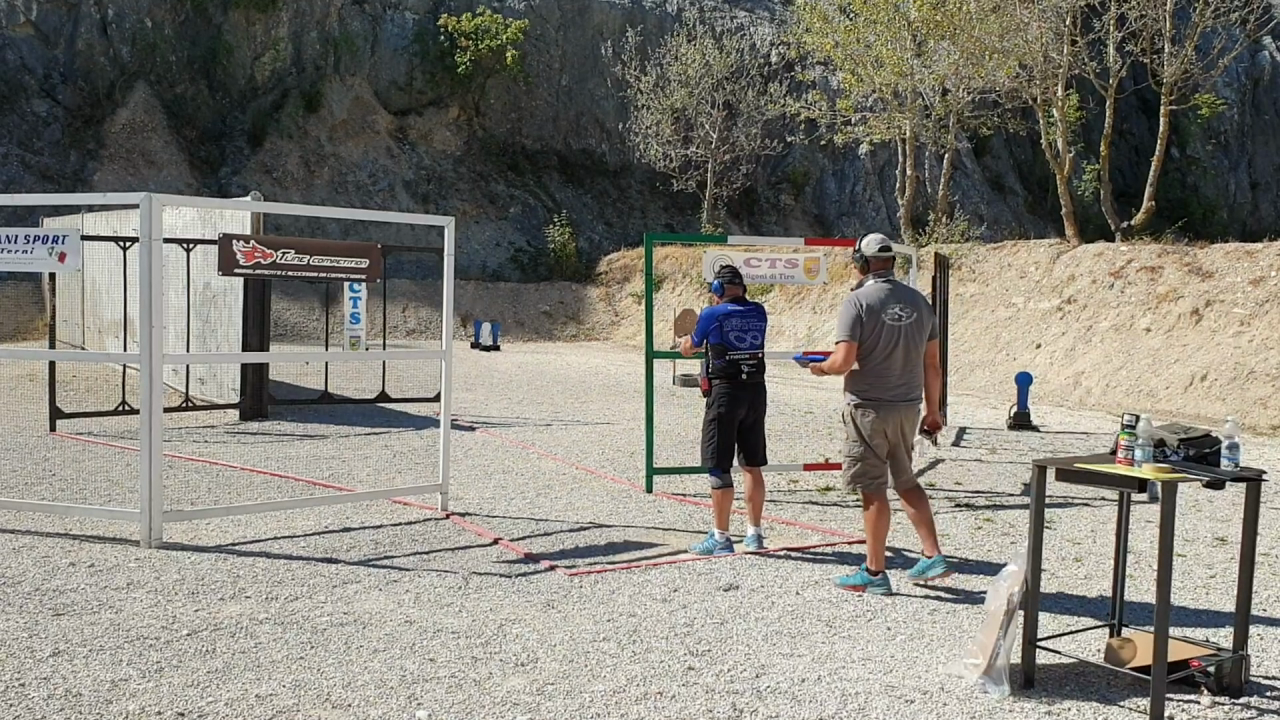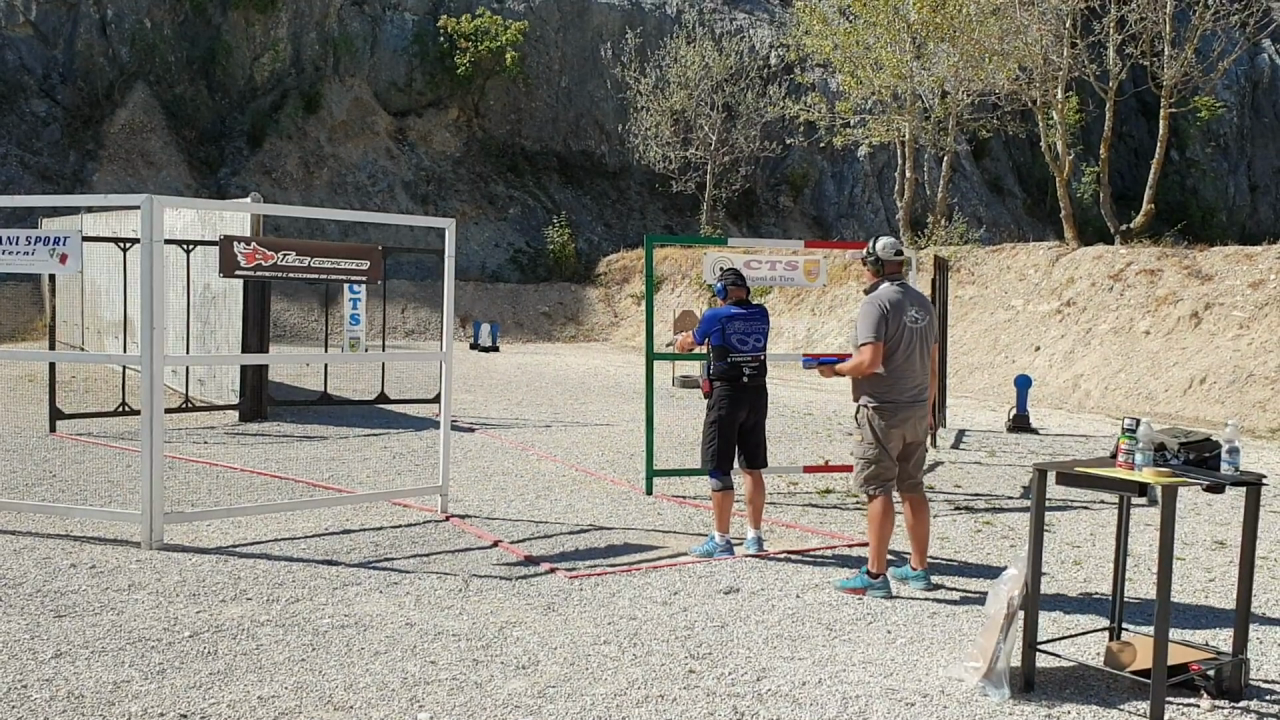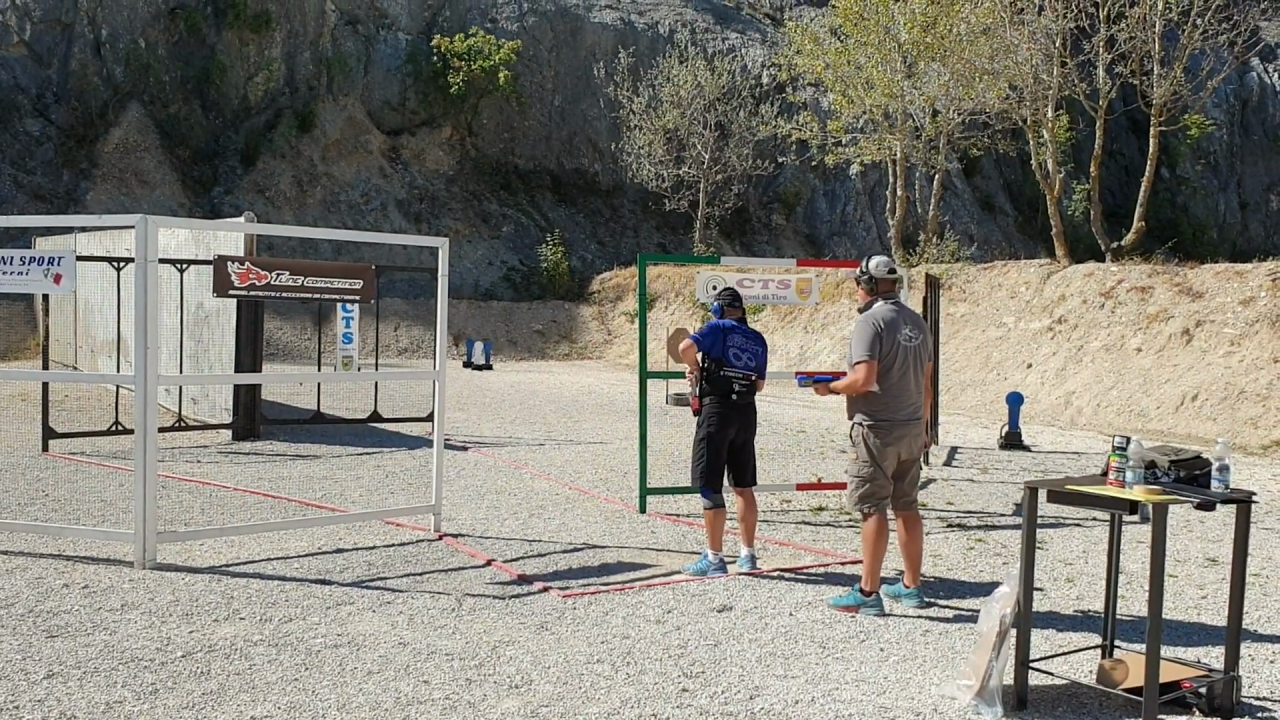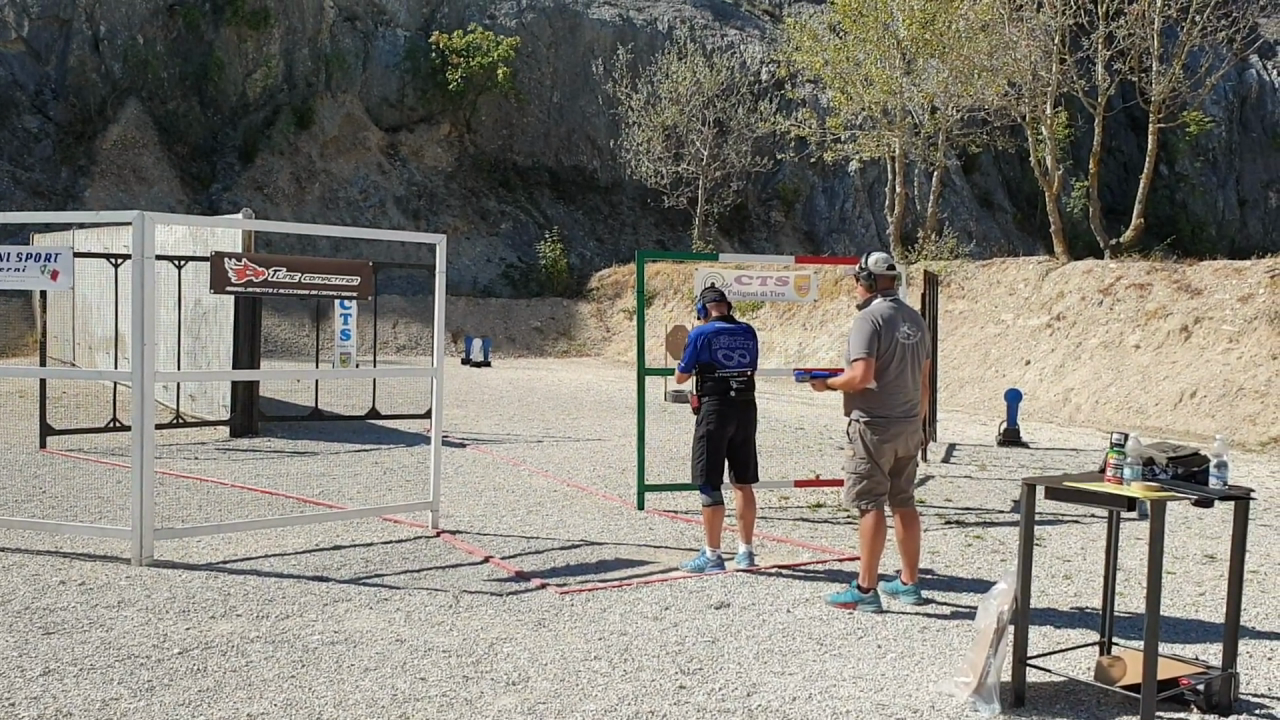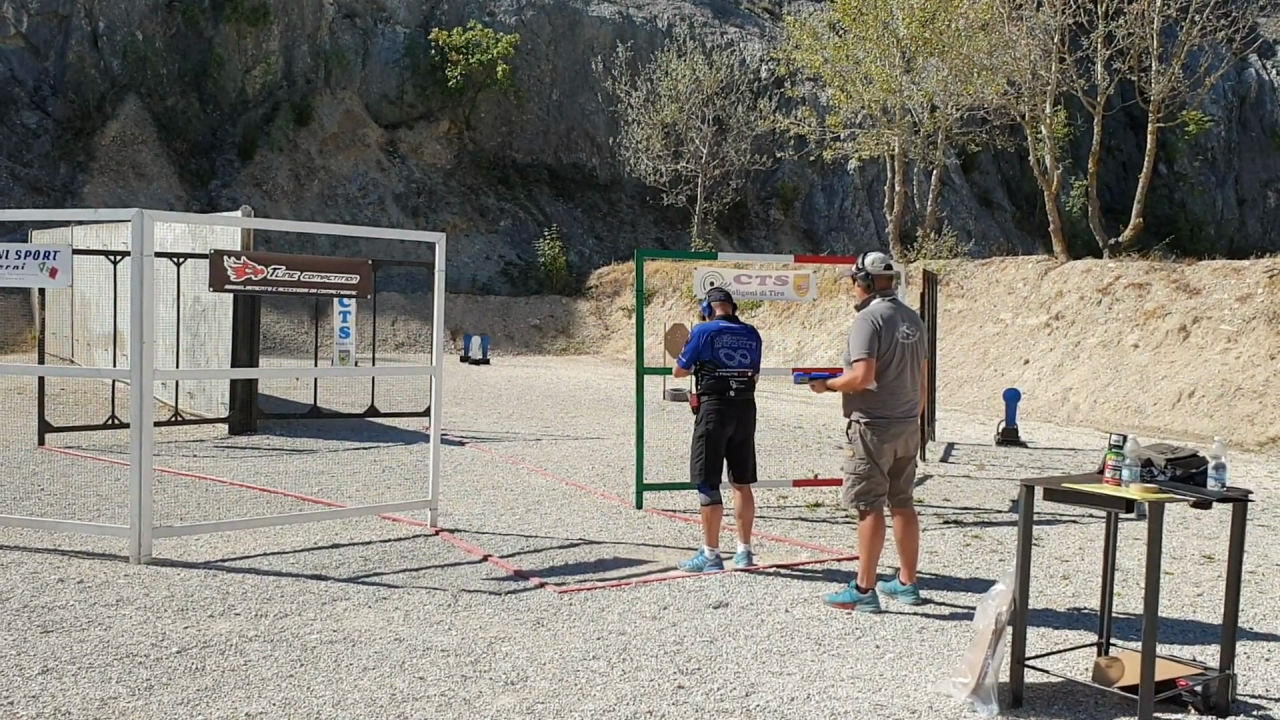
dt=1s
person 1, frame 1
left shoulder: (857, 300)
right shoulder: (918, 300)
left elbow: (844, 360)
right elbow: (931, 363)
left wrist: (822, 368)
right wrist: (933, 409)
left hip: (868, 408)
right hip: (907, 408)
left knee: (873, 490)
right knee: (906, 483)
left ankle: (874, 573)
right ankle: (933, 557)
person 1, frame 2
left shoulder: (876, 302)
right shoulder: (923, 303)
left elbow: (869, 361)
right elbow: (931, 364)
left wrist: (836, 369)
right wrist: (927, 408)
left hip: (882, 411)
right hip: (916, 411)
left knee: (879, 489)
right knee: (913, 488)
left ankle: (875, 575)
right ankle: (918, 569)
person 1, frame 3
left shoulder: (870, 321)
right shoulder: (917, 322)
left elbow: (864, 380)
right elbow: (926, 384)
left wrist: (830, 387)
right wrist: (922, 426)
left hip: (878, 430)
right hip: (911, 430)
left knee: (873, 508)
right knee: (907, 506)
left ankle: (868, 593)
right ankle: (911, 586)
person 1, frame 4
left shoulder: (869, 318)
right shoulder: (915, 319)
left elbow: (861, 377)
right elbow: (923, 380)
left wrist: (828, 383)
left hip: (874, 427)
right hip: (908, 427)
left knee: (871, 505)
right knee: (904, 503)
left ankle: (866, 589)
right ankle: (909, 583)
person 1, frame 5
left shoulder: (869, 318)
right shoulder: (912, 318)
left elbow: (862, 377)
right elbow: (921, 379)
left wrist: (827, 384)
left hip: (873, 427)
right hip: (907, 427)
left knee: (869, 506)
right knee: (902, 503)
left ankle: (864, 589)
right ankle: (907, 583)
person 2, frame 1
left shoulder: (713, 314)
right shoulder: (758, 312)
left elbow: (693, 344)
left wrist: (686, 344)
left hip: (725, 393)
right hip: (756, 392)
left knee: (719, 468)
right knee: (752, 465)
left ankle: (720, 538)
right ankle: (754, 533)
person 2, frame 2
left shoulder: (716, 316)
right shoulder: (761, 314)
left elbow: (691, 341)
left wrist: (682, 341)
left hip: (727, 395)
right hip: (757, 395)
left knee: (719, 470)
right knee: (753, 467)
left ankle: (720, 541)
right ankle: (754, 536)
person 2, frame 3
left shoulder: (718, 328)
right shoulder: (758, 339)
left elbow: (686, 346)
left wrist: (693, 367)
left hip: (717, 412)
right hip: (746, 413)
left knee: (710, 488)
right knee: (744, 486)
left ankle: (714, 558)
right ankle: (747, 554)
person 2, frame 4
left shoulder: (701, 333)
right shoulder: (748, 333)
left elbow: (680, 377)
left hip: (715, 410)
right hip: (746, 409)
left knee: (709, 485)
right knee: (743, 482)
left ankle: (712, 555)
right ankle: (746, 551)
person 2, frame 5
left shoulder: (704, 331)
right shoulder: (752, 334)
left elbow: (679, 371)
left hip: (714, 409)
right hip: (745, 409)
left knee: (708, 484)
right knee: (742, 482)
left ankle: (710, 554)
right ankle: (744, 550)
